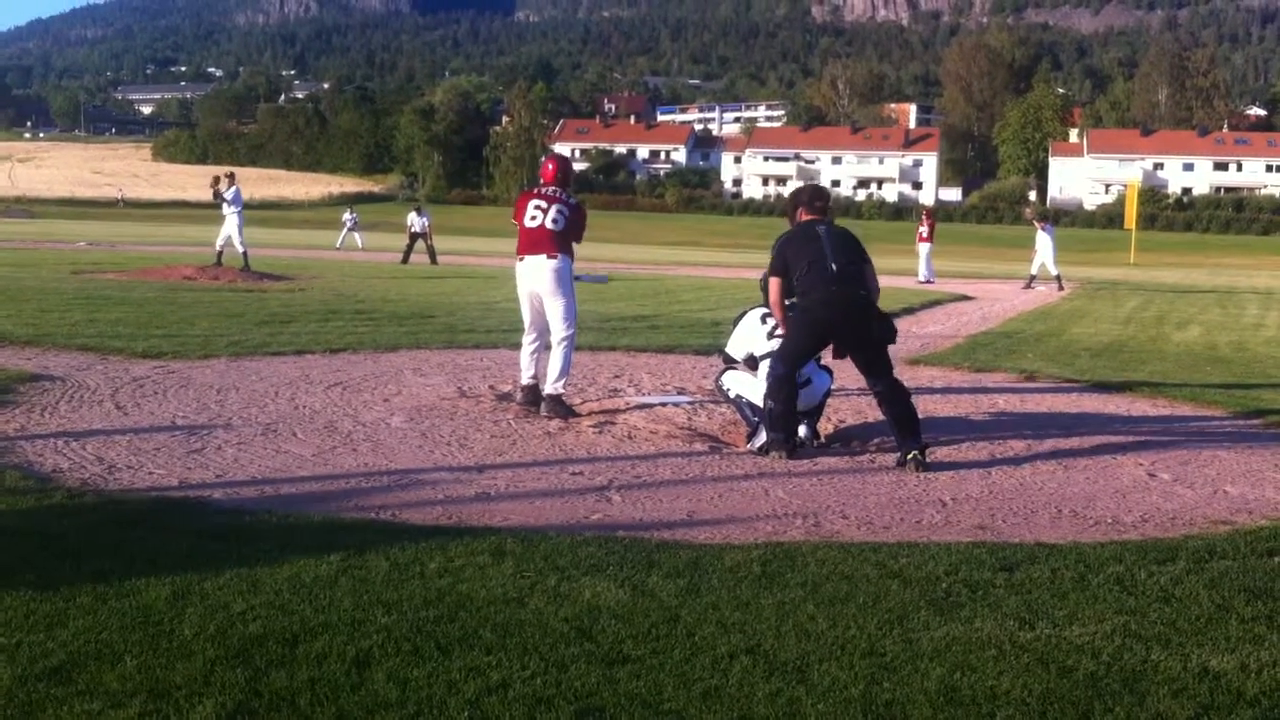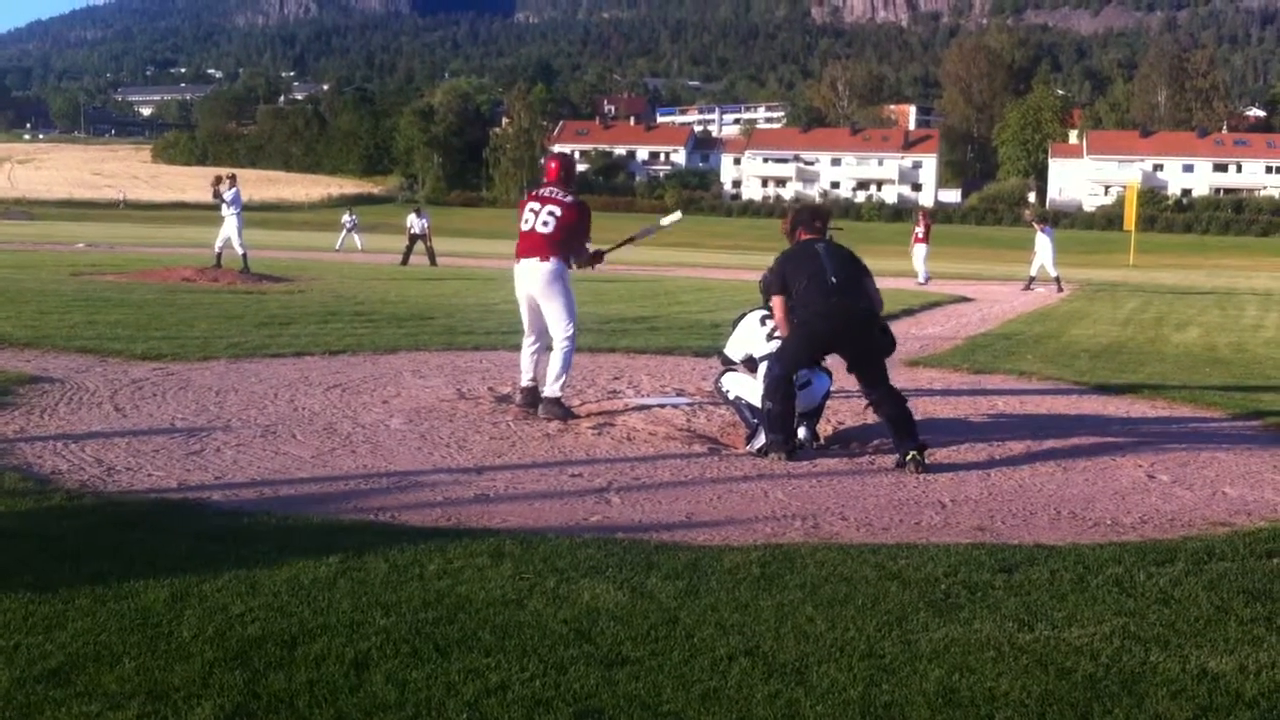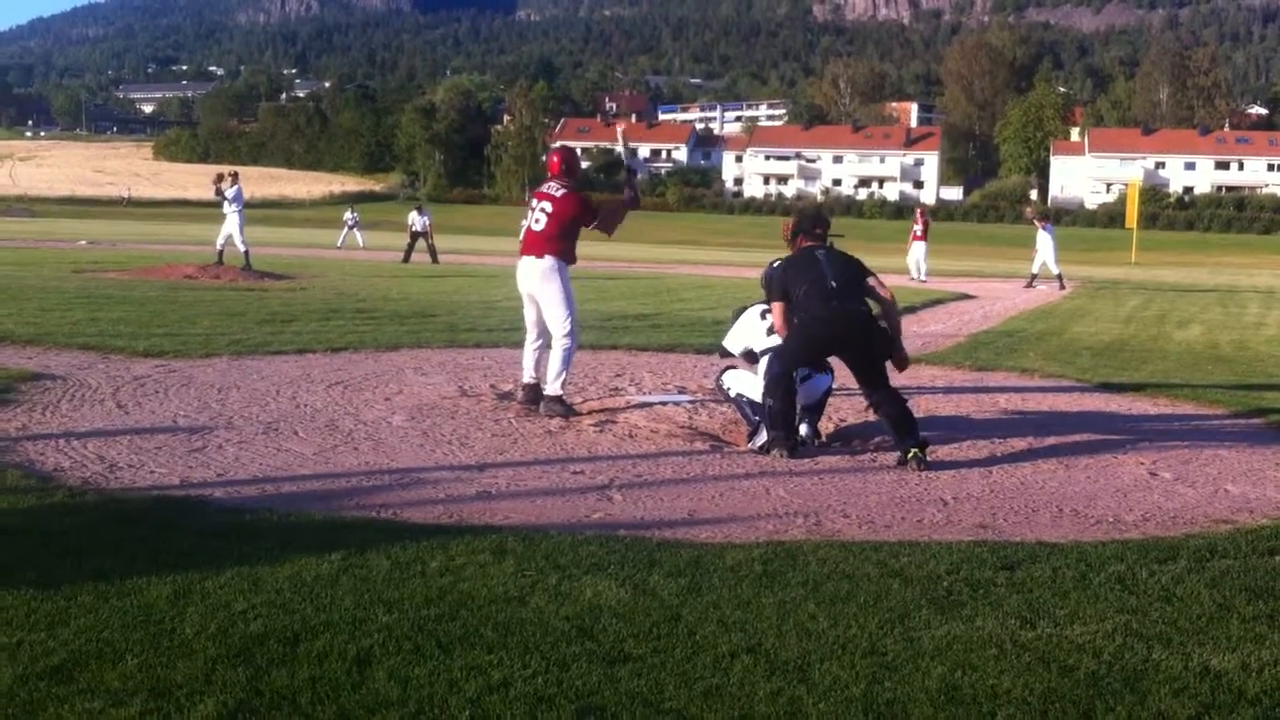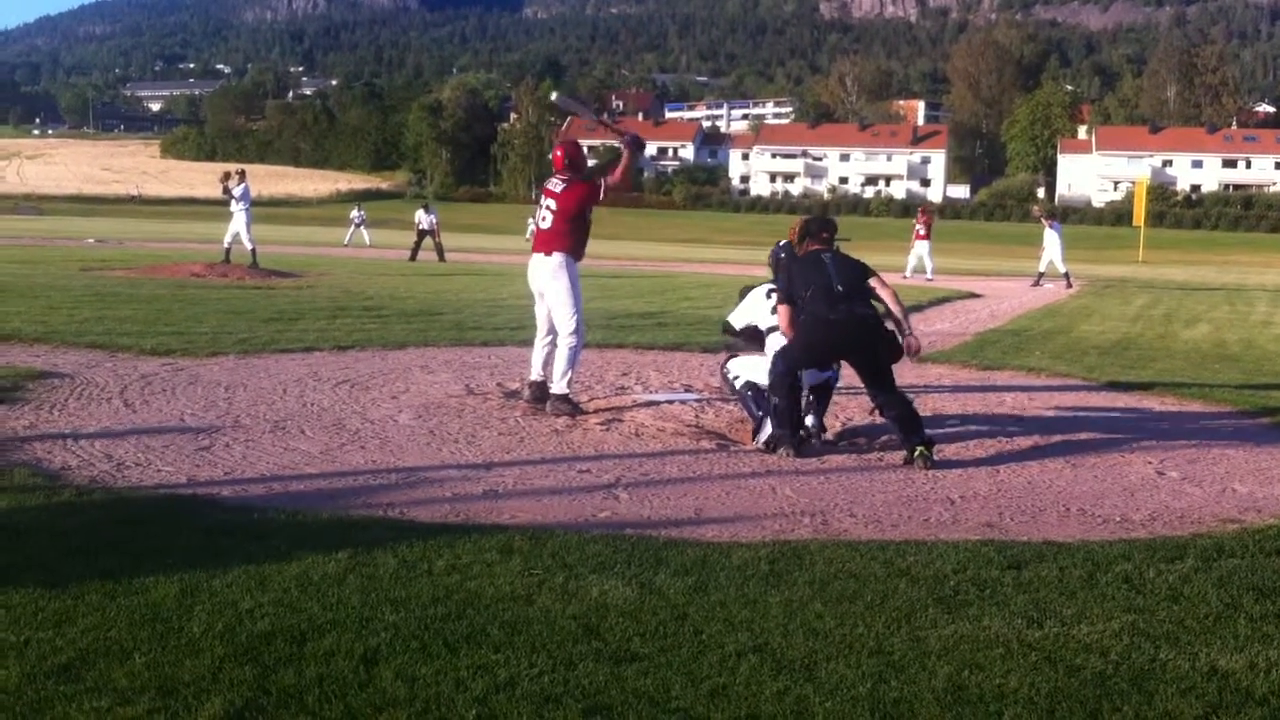
dt=0.2s
person 1, frame 1
left shoulder: (525, 198)
right shoulder: (575, 207)
left hip: (525, 266)
right hip: (554, 266)
left knee: (533, 332)
right knee: (563, 335)
left ankle: (527, 389)
right ankle: (552, 397)
person 1, frame 2
left shoulder: (530, 198)
right shoulder: (577, 206)
right elbow: (578, 252)
right wrist: (592, 258)
left hip: (523, 268)
right hip: (549, 269)
left knee: (534, 334)
right knee: (563, 336)
left ankle: (527, 390)
right ankle: (550, 399)
person 1, frame 3
left shoulder: (538, 193)
right shoulder: (575, 199)
right elbow: (607, 225)
left wrist: (619, 203)
right wrist: (628, 200)
left hip: (525, 266)
right hip: (549, 267)
left knee: (536, 332)
right knee: (564, 334)
left ankle: (529, 388)
right ankle: (552, 397)
person 1, frame 4
left shoulder: (550, 185)
right shoulder: (580, 189)
left elbow: (602, 181)
right elbow: (616, 181)
left wrist: (625, 153)
right wrist: (629, 151)
left hip: (538, 263)
right hip: (558, 264)
left knee: (546, 330)
right knee: (570, 332)
left ankle: (536, 386)
right ankle: (558, 396)
person 2, frame 1
left shoulder: (788, 240)
right shoulder: (845, 236)
left elbow: (775, 299)
right elbow: (873, 287)
left wrist: (788, 331)
right wrist: (860, 322)
left hip: (816, 311)
right hip: (859, 309)
left knee: (782, 368)
right knee: (883, 380)
left ankle: (779, 442)
right ankle: (912, 448)
person 2, frame 2
left shoulder: (786, 259)
right shoulder: (845, 254)
left elbow: (780, 316)
right elbow: (876, 301)
left wrist: (796, 348)
right wrist: (854, 346)
left hip: (816, 322)
right hip: (859, 320)
left knee: (779, 371)
right knee: (878, 388)
left ankle: (778, 444)
right ankle: (911, 450)
person 2, frame 3
left shoulder: (786, 267)
right shoulder: (847, 260)
left elbow: (780, 324)
right elbow: (886, 297)
left wrist: (801, 352)
right wrist: (896, 343)
left hip: (816, 326)
right hip: (859, 324)
left knee: (779, 369)
right knee: (879, 388)
left ankle: (780, 441)
right ankle: (912, 448)
person 2, frame 4
left shoulder: (792, 268)
right shoulder: (853, 264)
left elbow: (786, 326)
right elbow: (886, 293)
left wrist: (806, 352)
right wrist: (906, 332)
left hip: (823, 329)
right hip: (865, 328)
left knee: (783, 366)
right knee: (885, 390)
left ankle: (785, 440)
right ankle: (919, 446)
person 3, frame 1
left shoulder: (754, 316)
left elbow: (729, 358)
right hip: (809, 395)
left knee: (725, 378)
right knee: (824, 374)
left ankle: (763, 427)
right ankle: (806, 427)
person 3, frame 2
left shoulder: (754, 318)
left elbow: (727, 359)
right hip: (808, 397)
left knee: (725, 380)
right knee: (823, 375)
left ankle: (762, 429)
right ankle: (805, 428)
person 3, frame 3
left shoulder: (755, 312)
left elbow: (727, 351)
right hip: (808, 391)
left knee: (725, 378)
right knee: (826, 374)
right ankle: (807, 425)
person 3, frame 4
left shoulder: (762, 292)
left elbow: (729, 328)
right hip: (815, 369)
left knee: (731, 367)
right knee: (831, 367)
left ankle: (767, 422)
right ankle: (813, 419)
